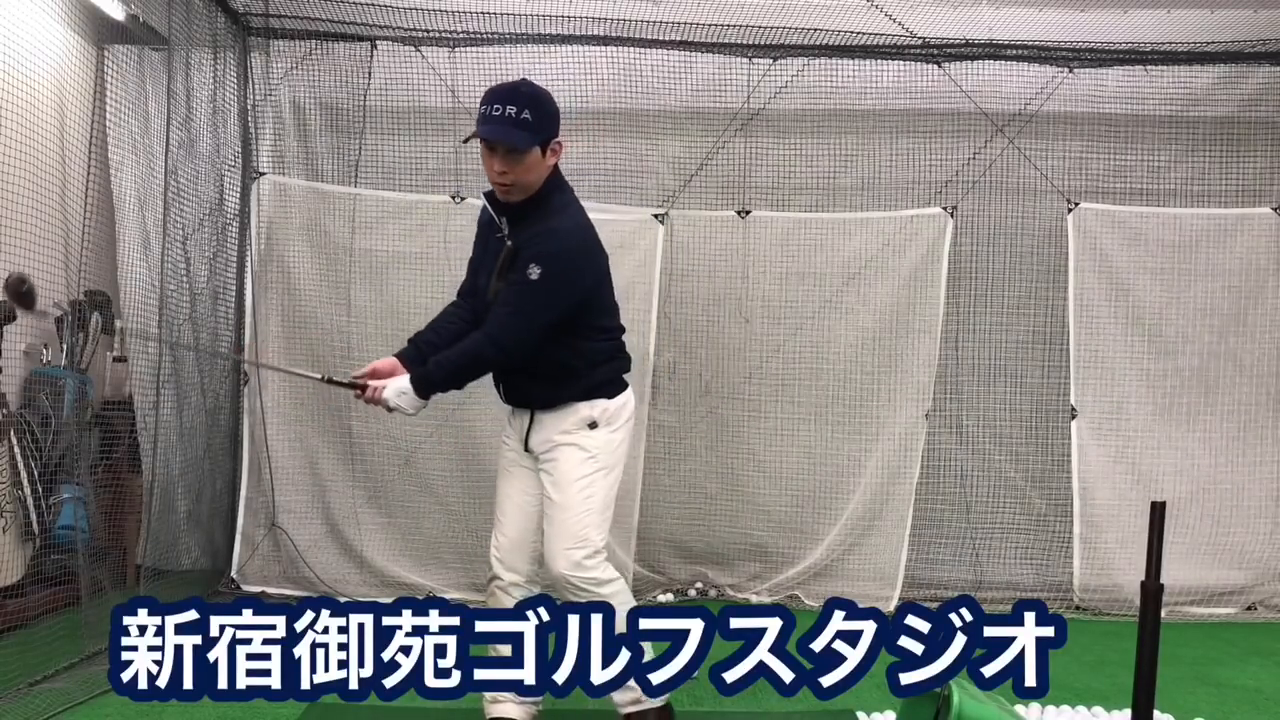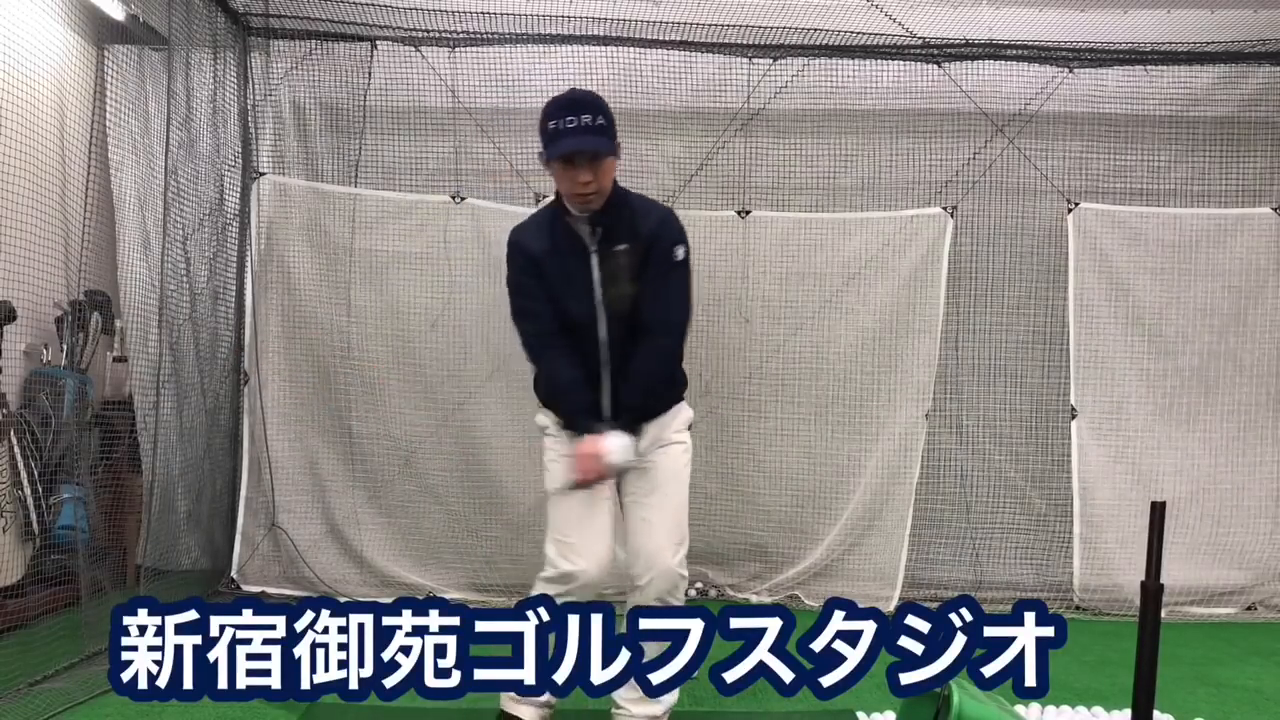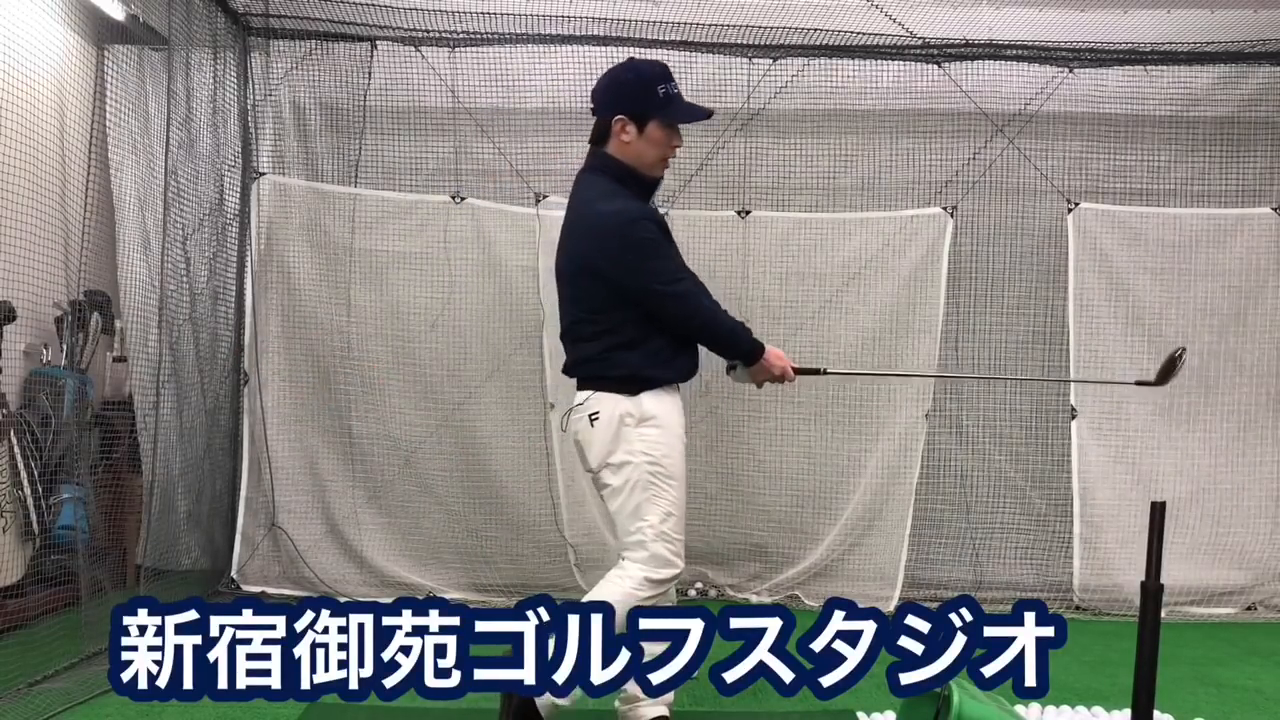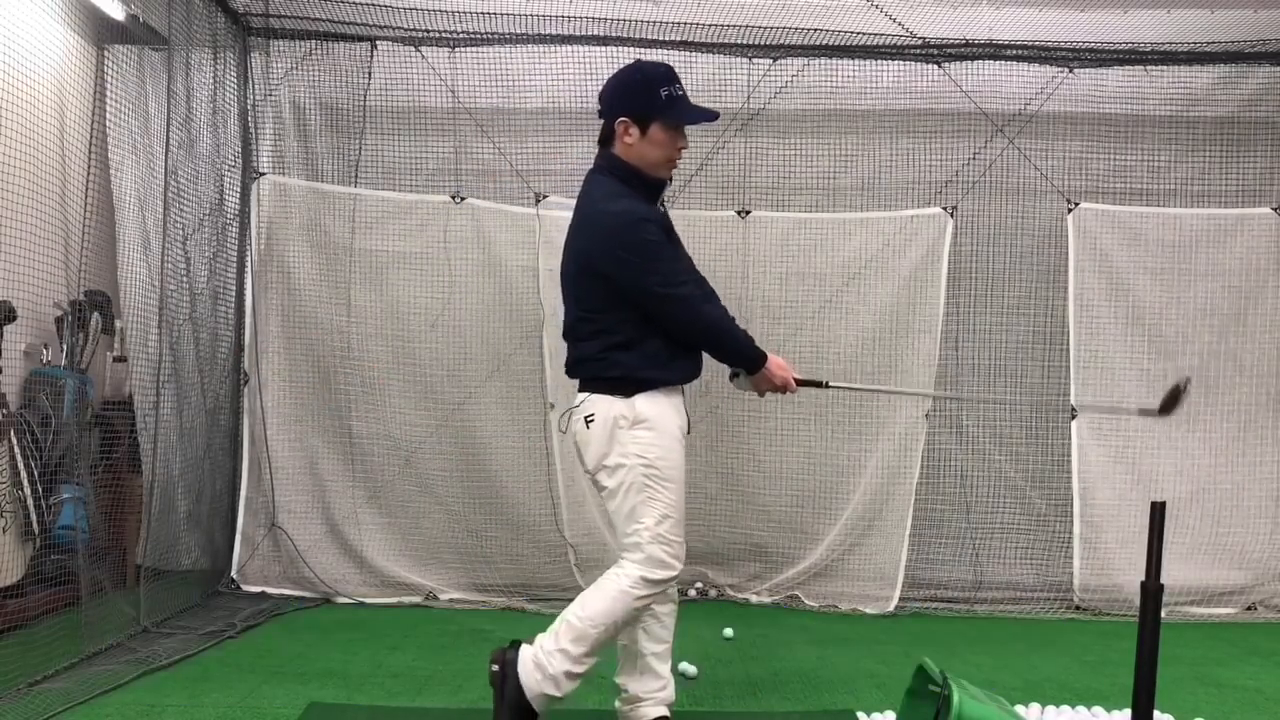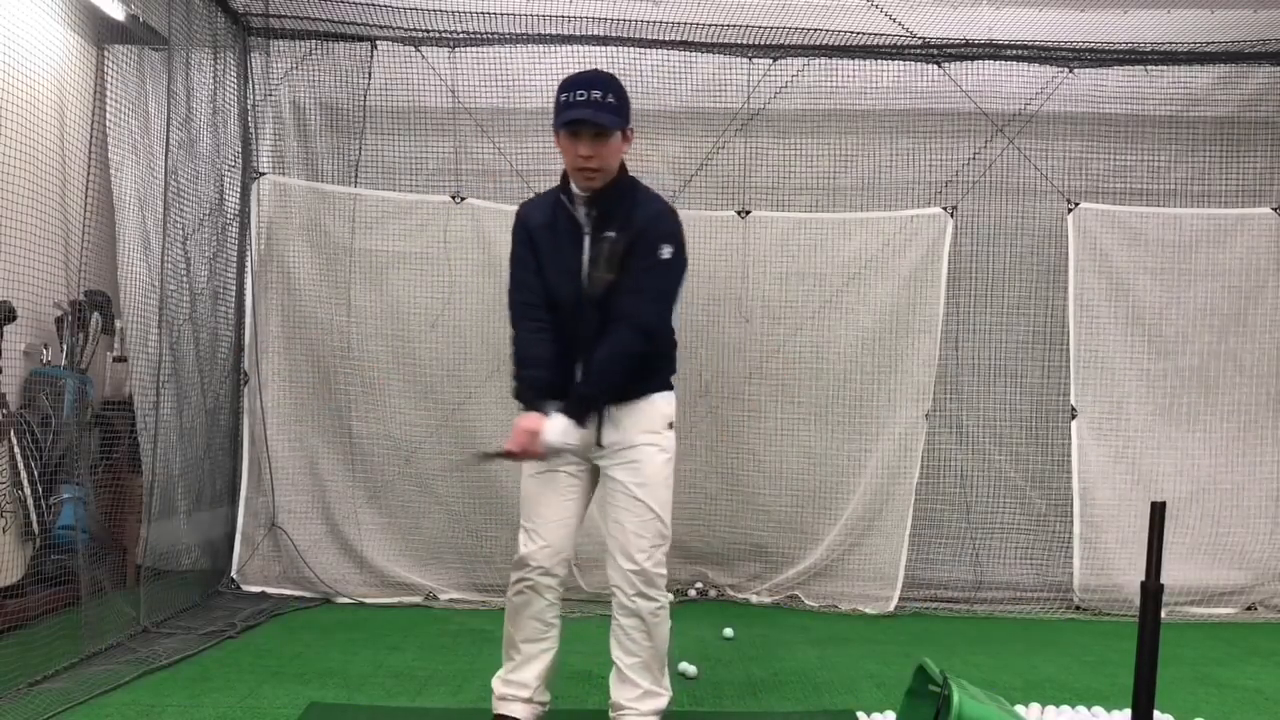
dt=0.5s
person 1, frame 1
left shoulder: (563, 237)
right shoulder: (497, 214)
left elbow: (505, 339)
right elbow: (470, 308)
left wrist: (418, 385)
right wrist: (407, 360)
left hip: (584, 415)
right hip: (525, 415)
left knee: (575, 560)
right knee: (510, 567)
person 1, frame 2
left shoulder: (657, 227)
right shoulder: (532, 244)
left elbow: (662, 341)
right elbow: (548, 351)
left wrist: (622, 436)
right wrist: (583, 434)
left hip: (653, 424)
right hip: (577, 429)
left knee: (659, 573)
right knee: (574, 571)
person 1, frame 3
left shoulder: (619, 197)
right shoulder: (614, 217)
left elbow: (683, 286)
right elbow: (680, 306)
left wrist: (744, 348)
right wrist: (754, 351)
left hip: (641, 403)
right hip: (632, 408)
left knee: (655, 562)
right knee: (653, 564)
person 1, frame 4
left shoulder: (637, 200)
right shoulder: (616, 218)
left elbow: (692, 288)
right elbow: (686, 310)
left wrist: (745, 356)
right wrist: (756, 360)
left hip: (657, 404)
right hip: (631, 410)
left knee: (663, 562)
right knee: (652, 563)
person 1, frame 5
left shoulder: (654, 221)
right shoulder: (535, 221)
left elbow: (636, 332)
right elbow: (531, 323)
left wrist: (569, 418)
right wrist: (534, 408)
left hip: (638, 414)
right hip: (556, 415)
left knee: (639, 573)
right knee: (538, 563)
